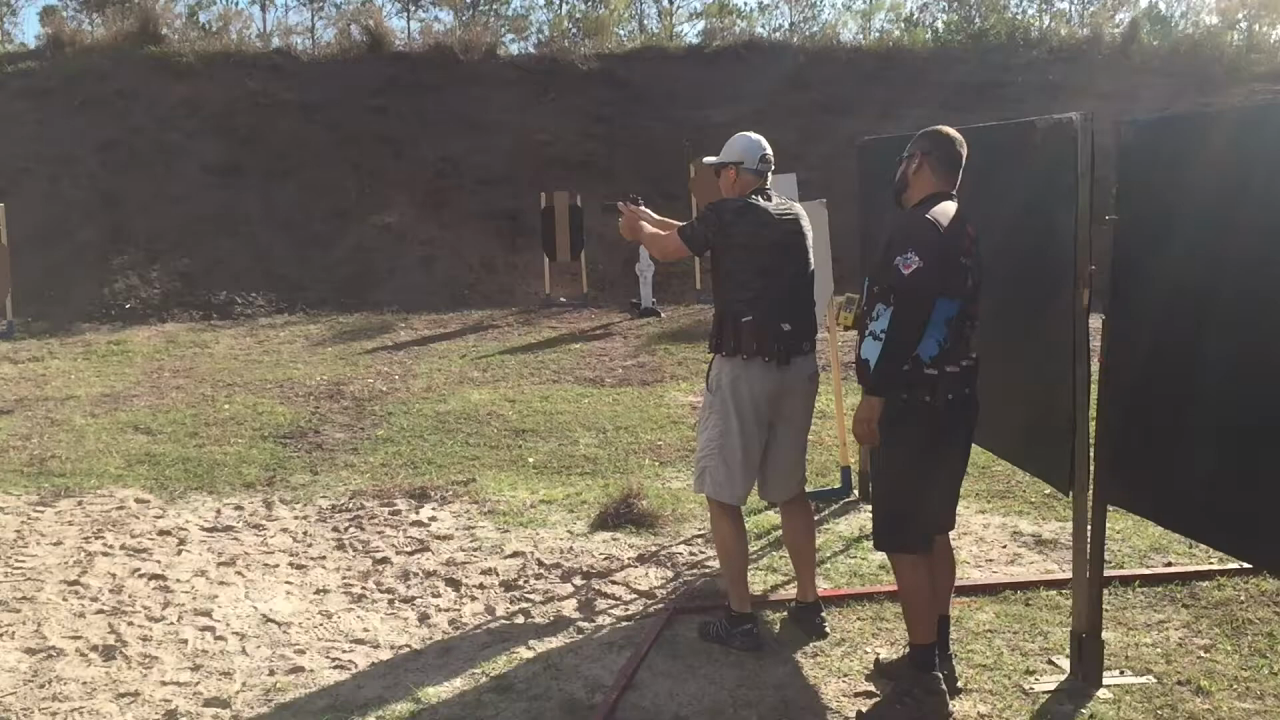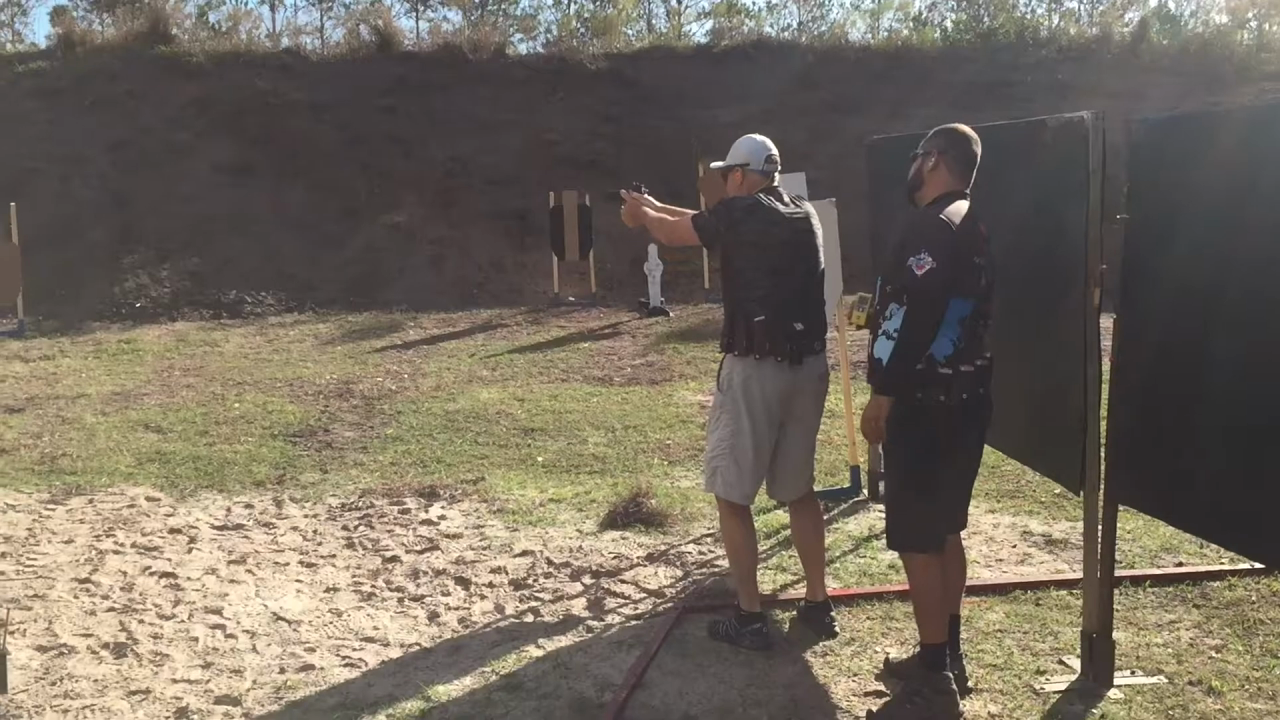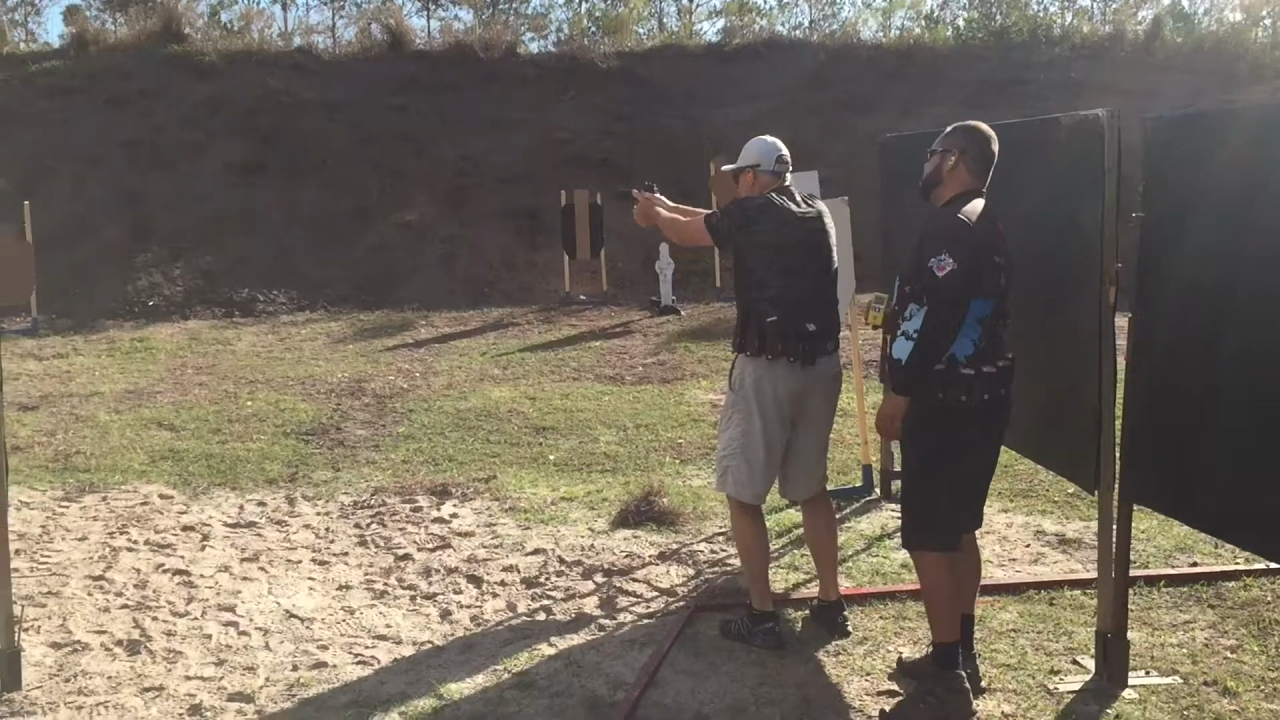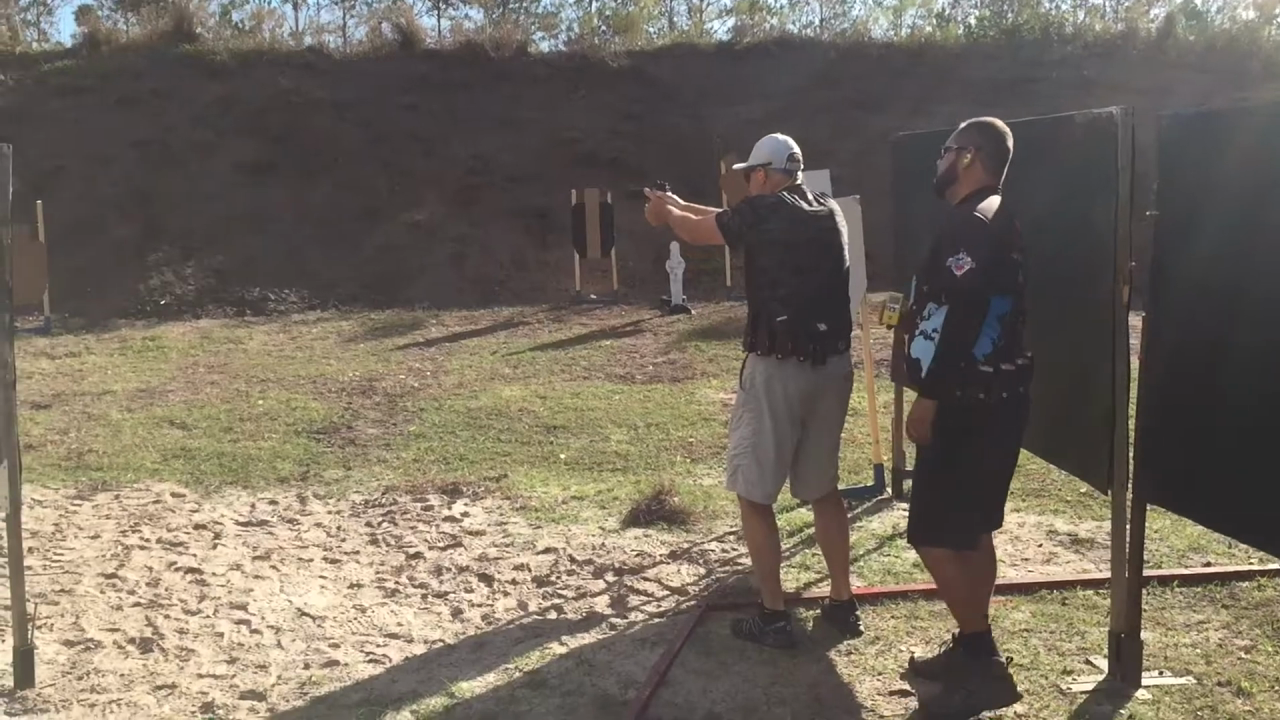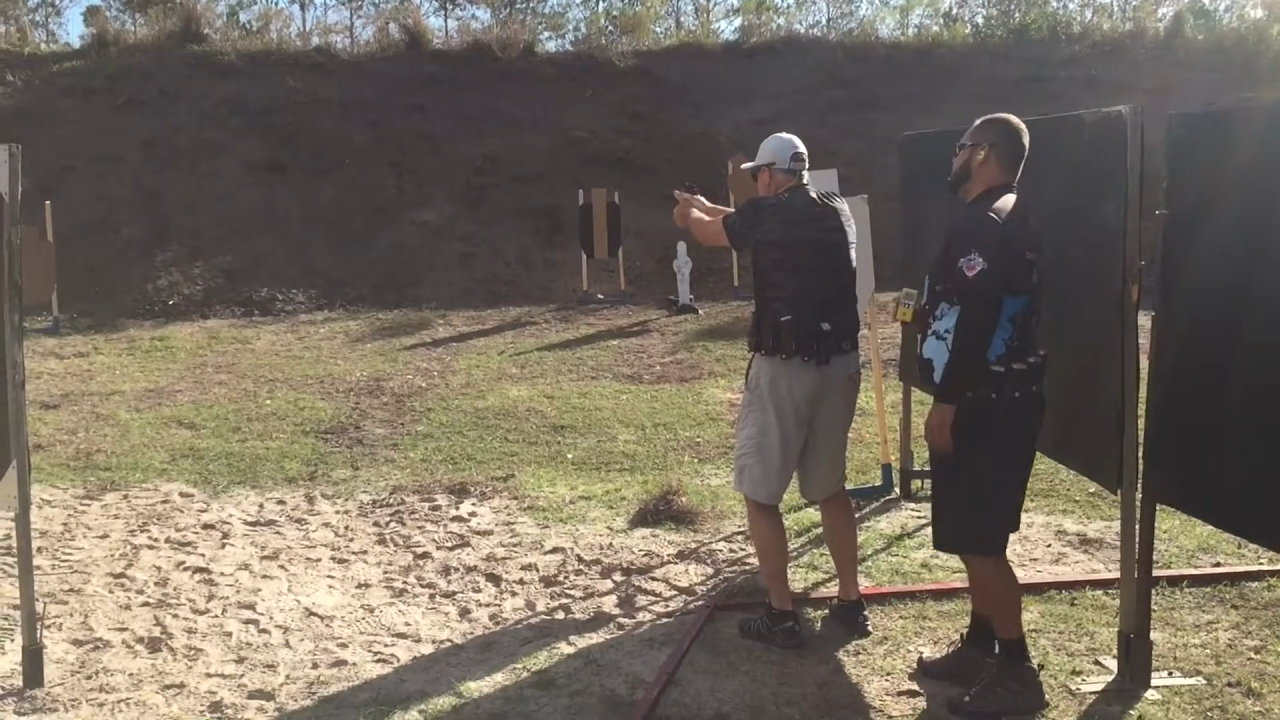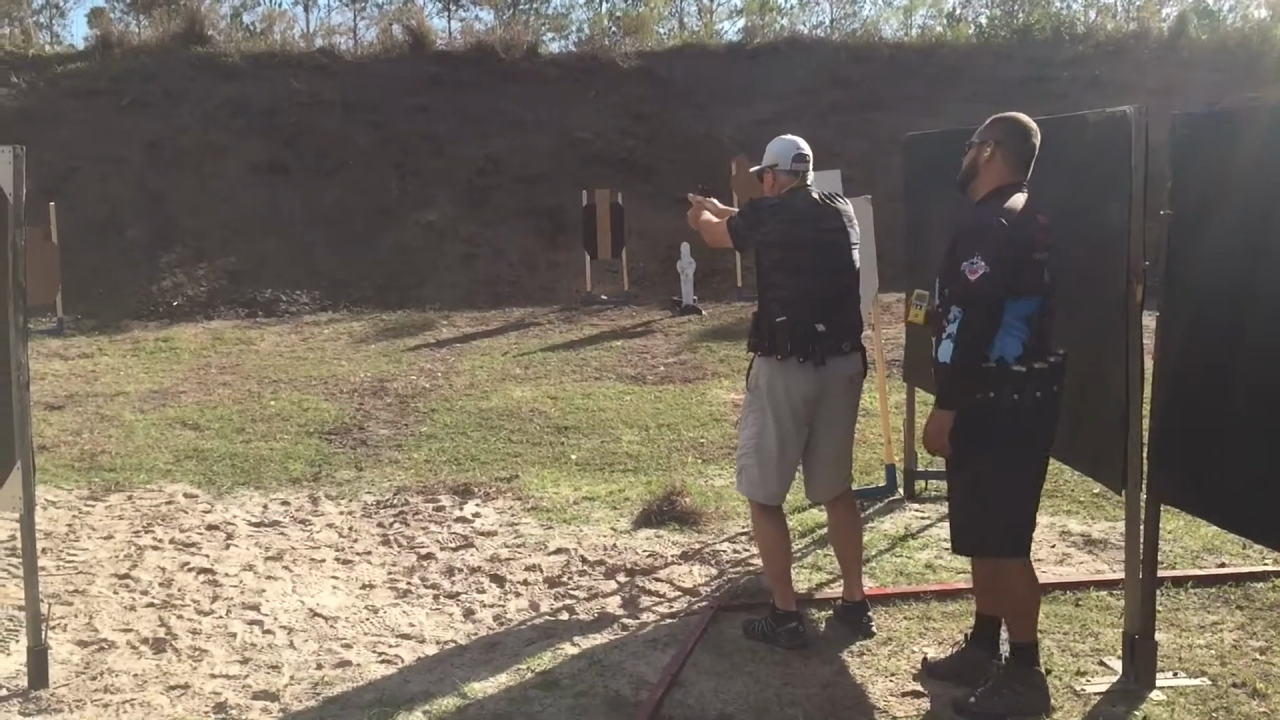
dt=0.2s
person 1, frame 1
left shoulder: (918, 226)
right shoulder: (958, 228)
left elbow: (909, 315)
left wrist: (874, 395)
right wrist: (869, 317)
left hip: (914, 401)
right hip: (949, 395)
left knee: (905, 539)
right knee: (931, 531)
left ankle: (926, 679)
right ankle: (935, 655)
person 1, frame 2
left shoulder: (932, 225)
right shoulder: (969, 227)
left elbow: (922, 315)
left wrist: (884, 392)
right wrist: (881, 317)
left hip: (928, 400)
right hip: (960, 395)
left knee: (917, 537)
right knee: (942, 529)
right ankle: (945, 655)
person 1, frame 3
left shoulder: (951, 225)
right shoulder: (984, 225)
left elbow: (943, 315)
left wrist: (899, 391)
right wrist: (897, 319)
left hip: (948, 400)
right hip: (977, 395)
left knee: (927, 536)
right knee: (955, 529)
right ankle: (958, 654)
person 1, frame 4
left shoulder: (969, 223)
right shoulder: (996, 221)
left elbow: (964, 316)
left wrist: (927, 396)
right wrist: (914, 316)
left hip: (969, 400)
right hip: (991, 395)
left knee: (935, 533)
right knee: (968, 530)
left ankle: (984, 664)
right ankle: (970, 649)
person 1, frame 5
left shoulder: (982, 223)
right shoulder: (1010, 219)
left elbow: (977, 319)
left wrist: (944, 402)
right wrist: (929, 310)
left hip: (985, 400)
right hip: (1003, 395)
left knee: (978, 538)
right knee: (977, 532)
right ankle: (980, 648)
person 1, frame 6
left shoulder: (989, 224)
right shoulder: (1026, 218)
left elbow: (980, 323)
left wrist: (943, 406)
right wrist: (941, 311)
left hip: (1001, 402)
right hip: (1021, 393)
left knee: (1001, 539)
right knee: (980, 529)
right ankle: (982, 648)
person 2, frame 1
left shoulder: (728, 214)
right shoulder: (794, 215)
left elbow: (668, 249)
left wrist: (637, 227)
right wrist: (652, 217)
left hip: (744, 368)
right hip: (798, 365)
left knee: (723, 495)
right knee: (790, 490)
left ankle: (740, 618)
right ankle: (809, 605)
person 2, frame 2
left shoulder: (738, 212)
right shoulder: (803, 213)
left elbow: (676, 234)
left wrist: (642, 214)
right wrist: (654, 204)
left hip: (756, 368)
right hip: (808, 364)
left knee: (732, 494)
right knee: (799, 489)
left ankle: (749, 617)
right ankle: (818, 604)
person 2, frame 3
left shoulder: (751, 212)
right shoulder: (816, 212)
left elbow: (689, 234)
left wrist: (655, 214)
right wrist: (668, 204)
left hip: (768, 367)
right hip: (821, 364)
left knee: (743, 494)
right knee: (812, 488)
left ankle: (762, 616)
right ankle: (831, 603)
person 2, frame 4
left shoulder: (762, 211)
right shoulder: (828, 211)
left elbow: (698, 232)
left wrist: (666, 212)
right wrist: (680, 203)
left hip: (778, 367)
right hip: (832, 363)
left knee: (754, 493)
right knee: (823, 488)
left ankle: (773, 615)
right ankle: (843, 602)
person 2, frame 5
left shoulder: (764, 212)
right shoulder: (836, 211)
left elbow: (710, 234)
left wrist: (690, 213)
right wrist: (705, 205)
left hip: (784, 367)
right hip: (839, 363)
left knee: (760, 494)
right knee: (831, 488)
left ankle: (782, 615)
right ankle: (851, 602)
person 2, frame 6
left shoulder: (765, 214)
right shoulder: (840, 211)
left elbow: (718, 236)
left wrist: (701, 216)
right wrist: (718, 206)
left hip: (785, 368)
right hip: (843, 364)
left knee: (764, 495)
right knee: (837, 489)
left ankle: (786, 616)
right ankle: (855, 603)
